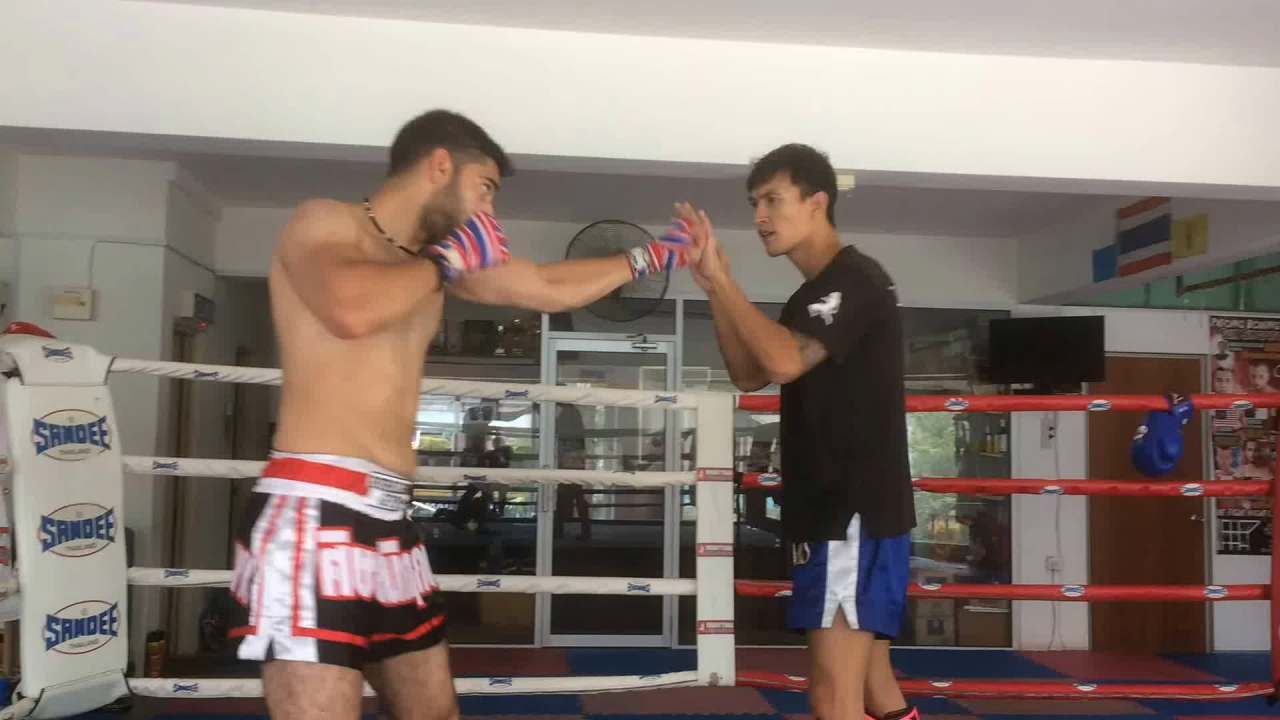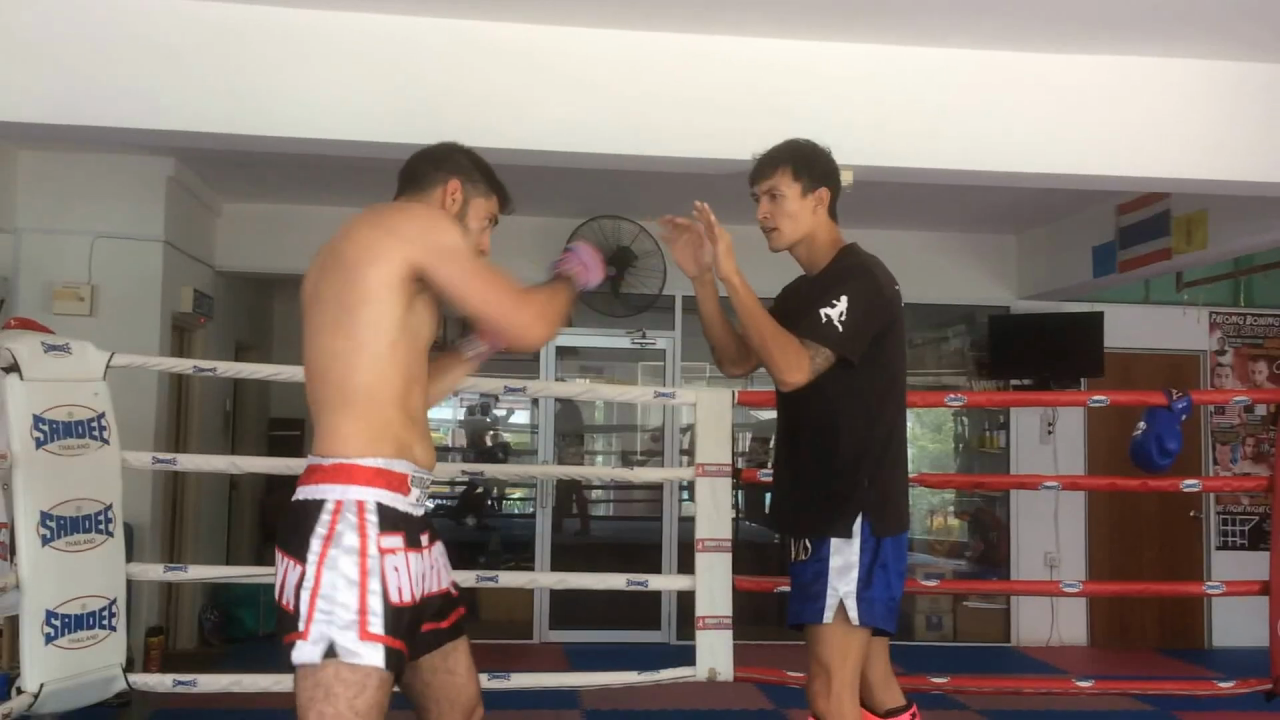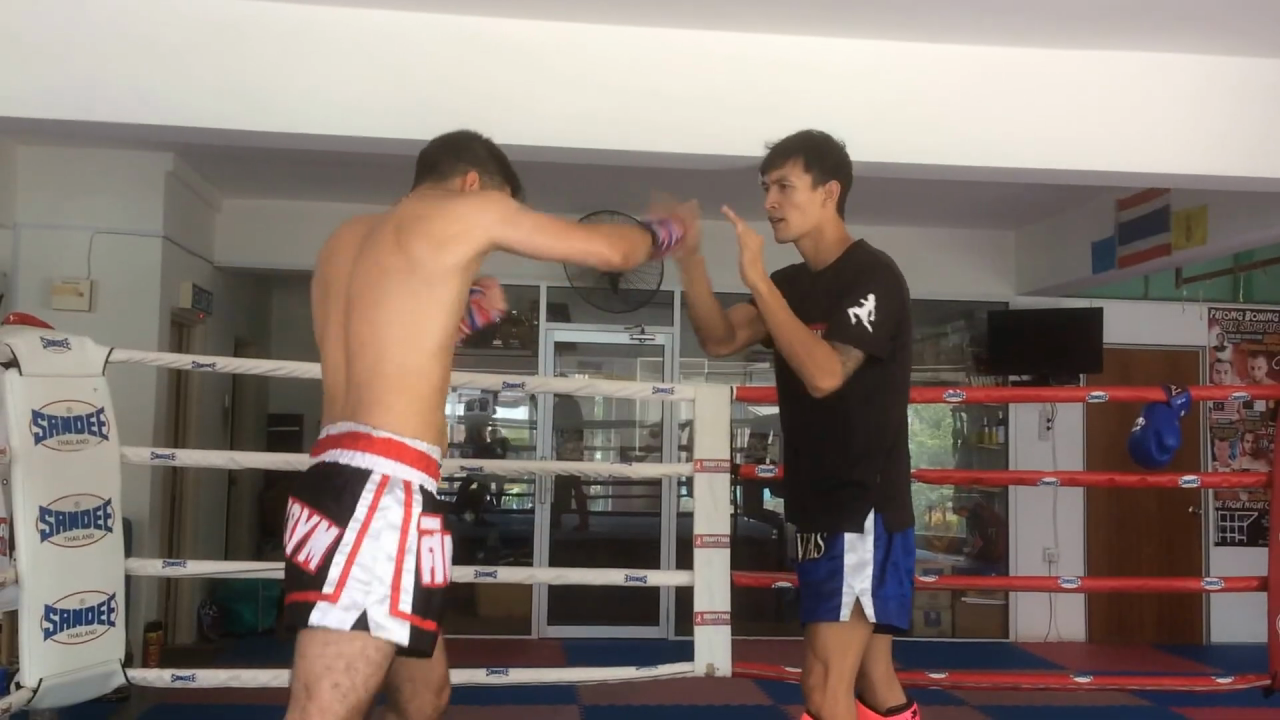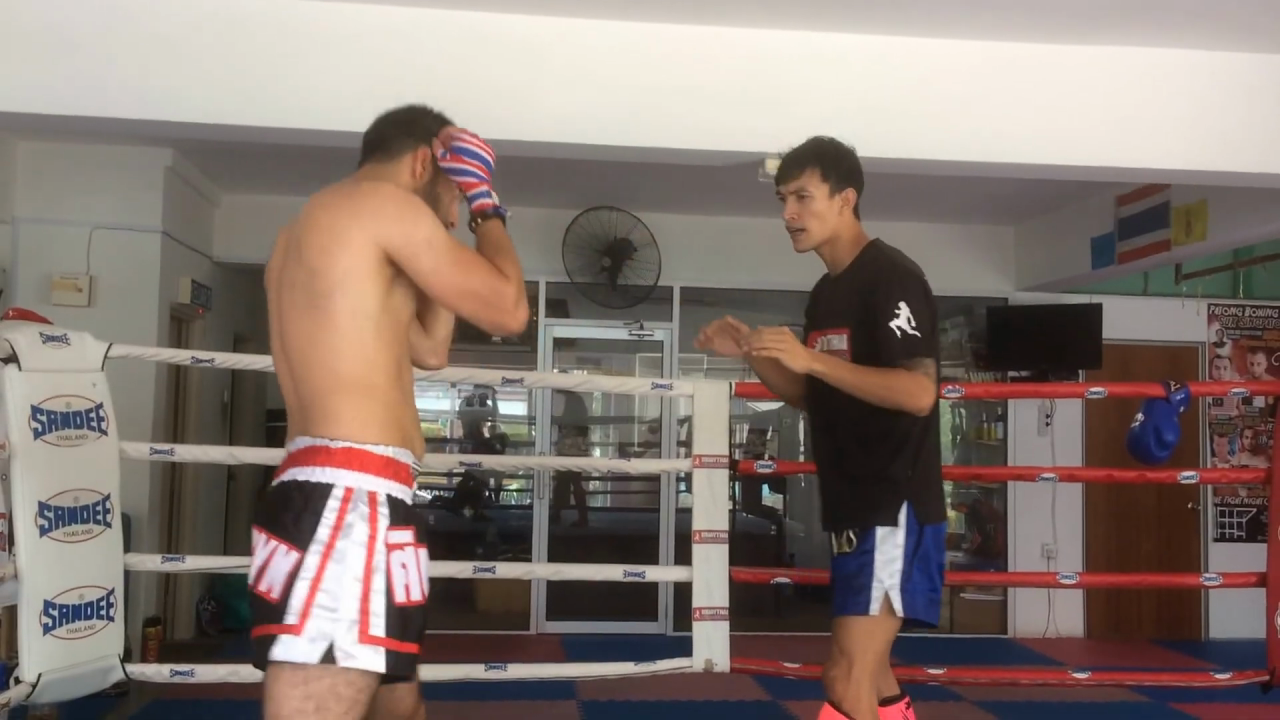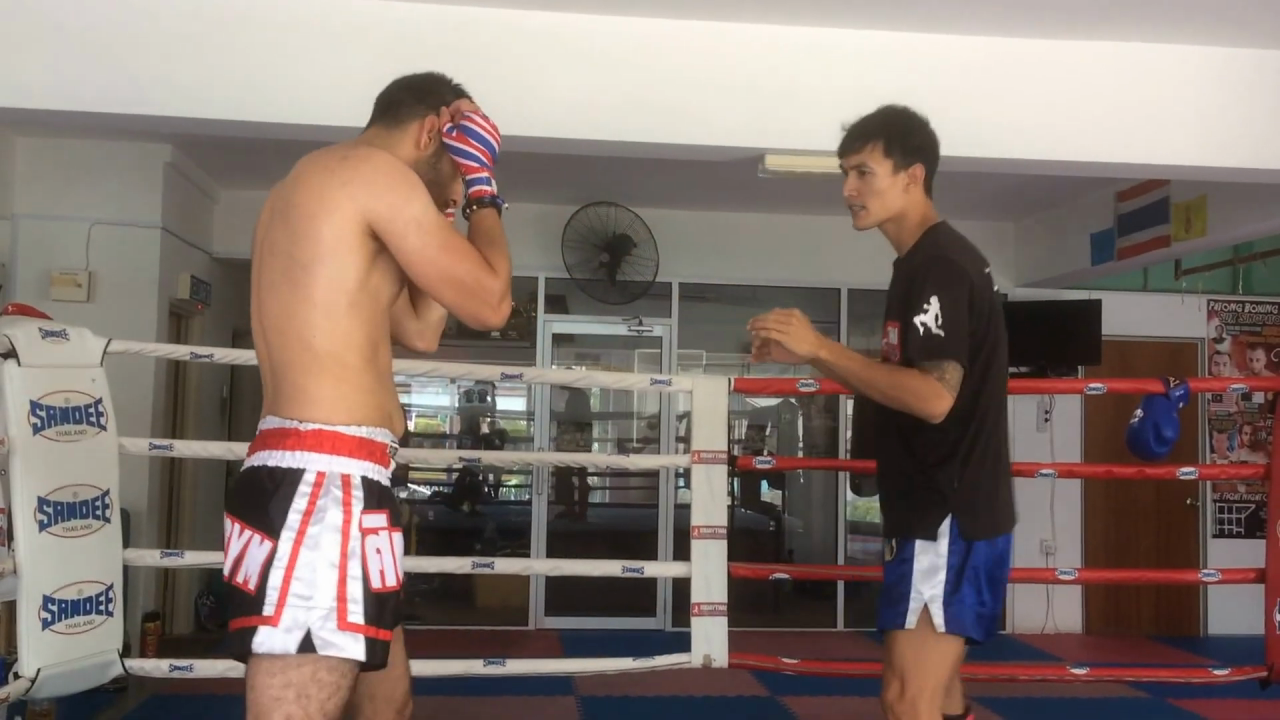
dt=0.4s
person 1, frame 1
left shoulder: (425, 261)
right shoulder: (321, 223)
left elbow: (550, 293)
right elbow: (352, 310)
left wrist: (651, 254)
right wrist: (448, 260)
left hip: (380, 522)
right hip: (311, 515)
person 1, frame 2
right shoulder: (386, 233)
right elbow: (528, 326)
left wrist: (479, 346)
right wrist: (573, 277)
left hip: (396, 522)
right hip: (353, 512)
person 1, frame 3
left shoulder: (347, 239)
right shoulder: (463, 210)
right elbow: (608, 250)
right wrist: (661, 231)
left hip: (344, 481)
right hip: (380, 488)
person 1, frame 4
left shoulder: (313, 228)
right shoulder: (384, 204)
left elbow: (428, 348)
right elbow: (508, 310)
left wrist: (443, 243)
right wrist: (484, 203)
left hip: (329, 498)
right hip: (349, 503)
person 1, frame 5
left shoulder: (317, 189)
right shoulder: (372, 170)
left elbow: (419, 329)
right elbow: (489, 302)
left wrist: (442, 214)
right wrist: (482, 186)
left hip: (326, 484)
right hip: (325, 485)
person 2, frame 1
left shoulder: (856, 280)
right shoulder: (810, 297)
left elbow: (784, 362)
right elbow: (749, 376)
left wrist: (721, 276)
right wrist: (712, 285)
left hip: (854, 514)
right hip: (832, 510)
person 2, frame 2
left shoulder: (860, 278)
right shoulder: (802, 293)
left elbow: (792, 370)
right elbow: (736, 360)
left wrist: (730, 279)
right wrist: (706, 278)
left hip: (854, 512)
right hip: (830, 508)
person 2, frame 3
left shoulder: (871, 274)
right shoulder: (796, 281)
left elbow: (822, 374)
right elbow: (718, 339)
left wrist: (758, 280)
right wrist: (689, 257)
left hip: (860, 506)
right hip: (825, 506)
person 2, frame 4
left shoulder: (892, 278)
right shoulder: (826, 291)
left elbow: (918, 393)
right elbow: (810, 395)
left wrist: (811, 358)
right wrist: (751, 351)
left hip: (893, 507)
right hip: (856, 505)
person 2, frame 5
left shoulder: (938, 266)
right shoulder: (930, 261)
left elbow: (932, 398)
left wrist: (821, 349)
right wrist: (808, 355)
left hip: (947, 514)
right hip: (951, 509)
